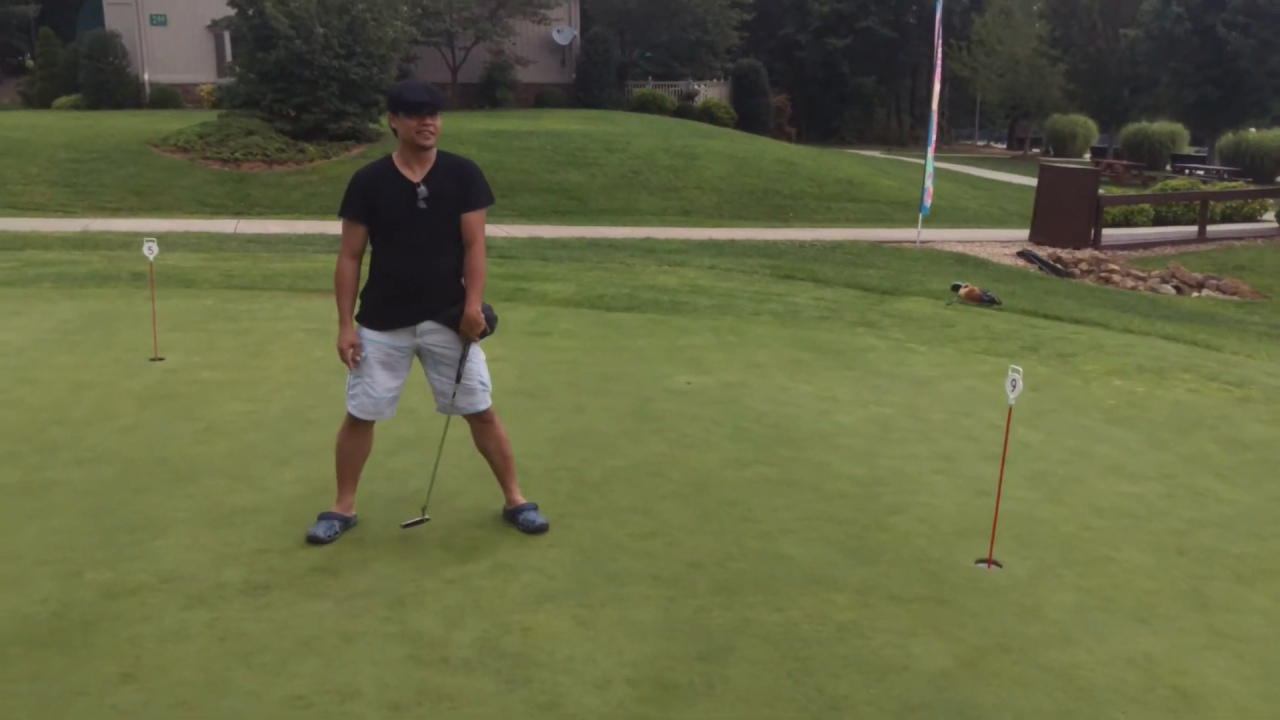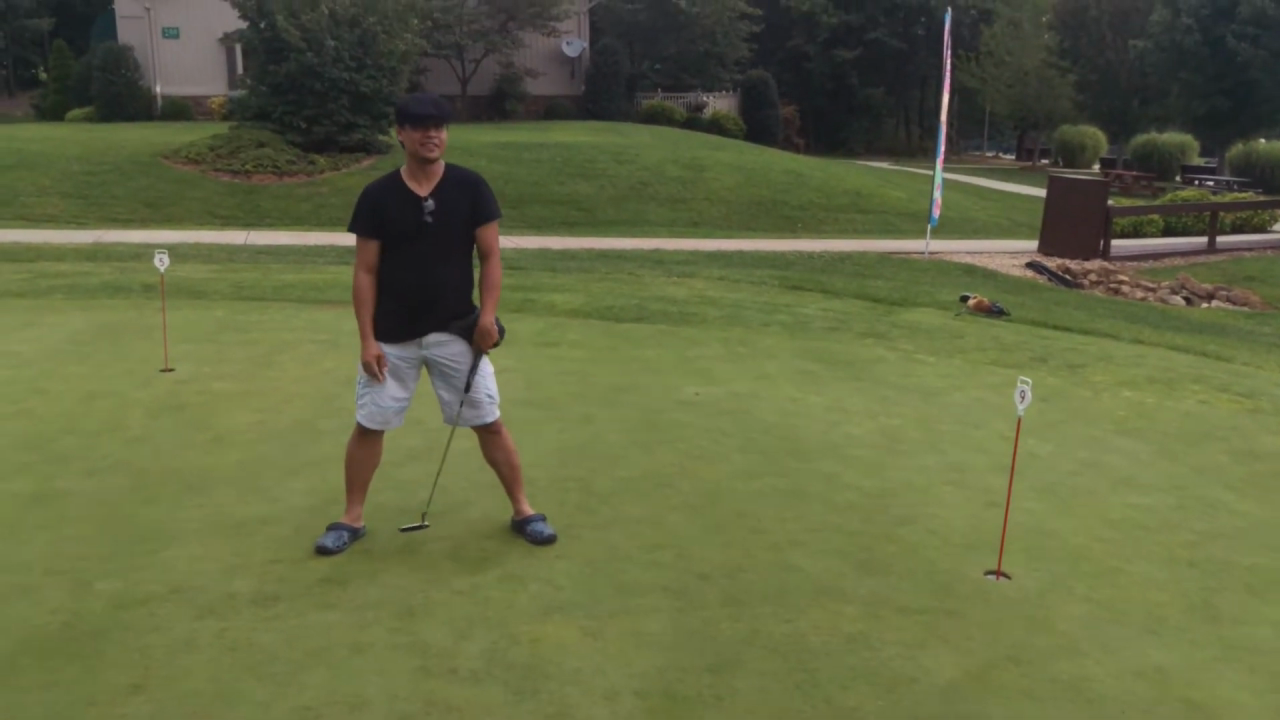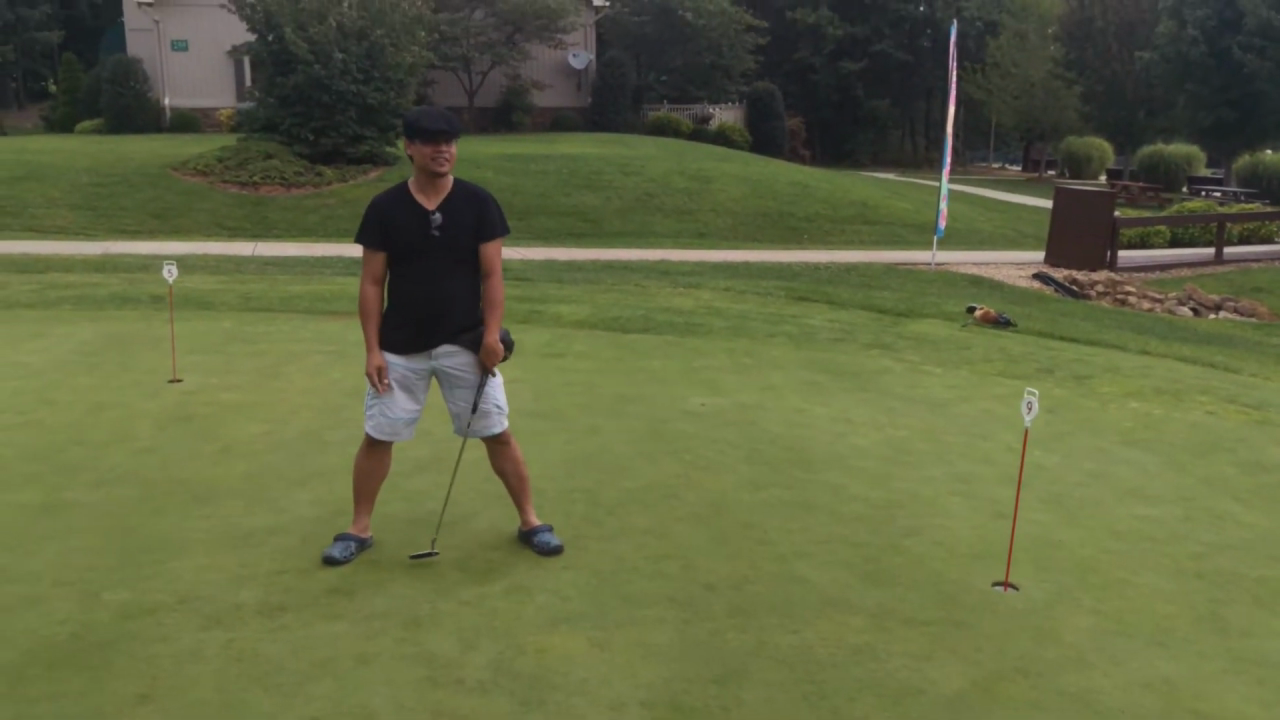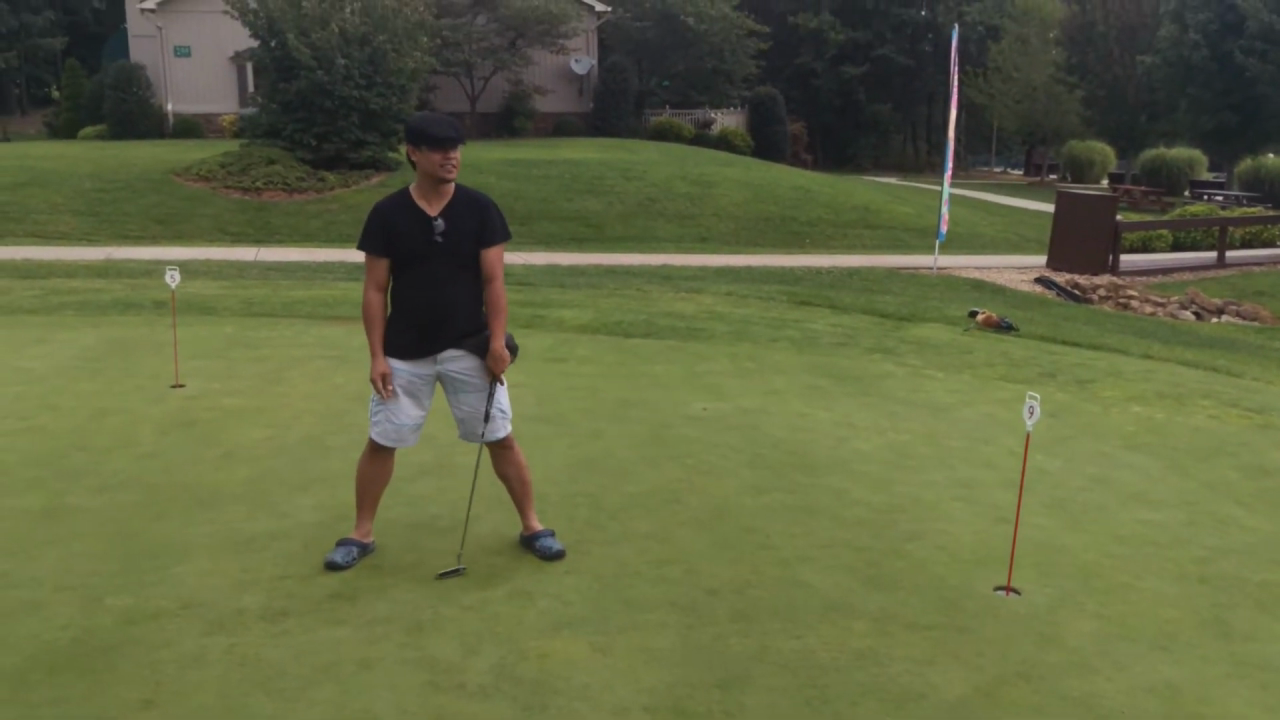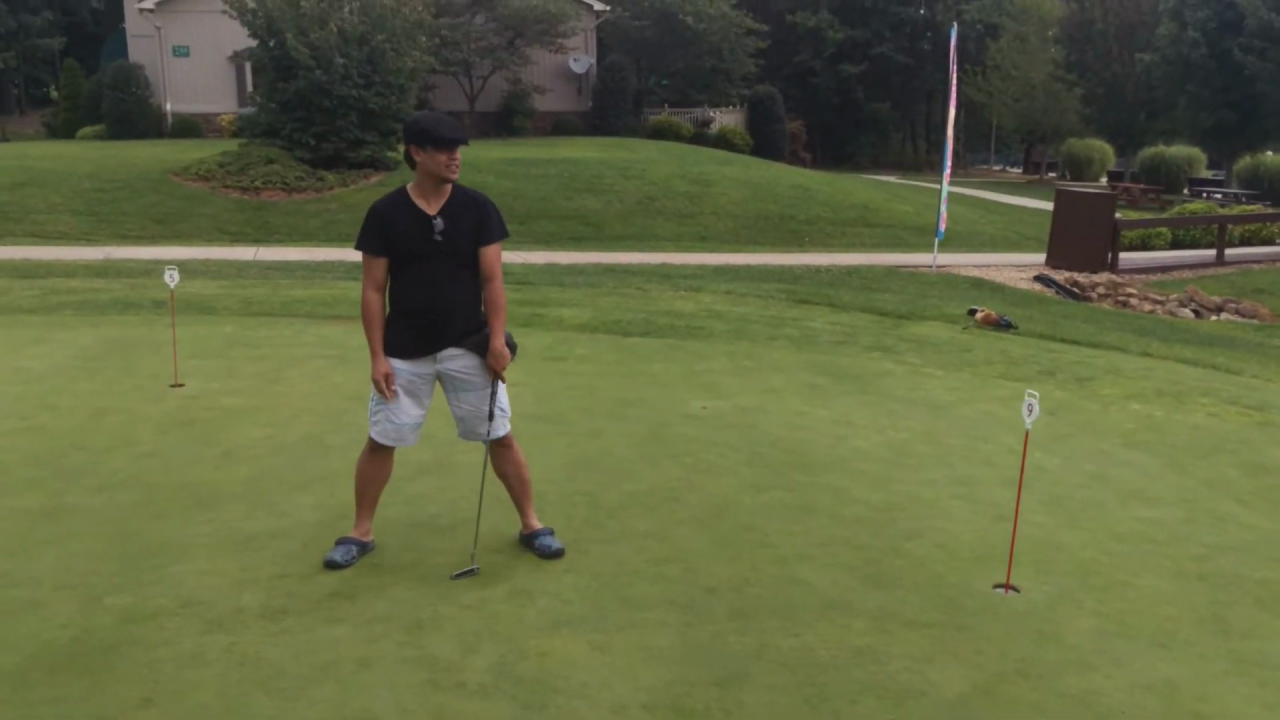
dt=0.2s
person 1, frame 1
left shoulder: (464, 174)
right shoulder: (368, 181)
left elbow: (474, 245)
right elbow: (350, 257)
left wrist: (473, 304)
right wrist: (345, 324)
left hip: (447, 319)
right hip: (381, 325)
left knee: (480, 411)
right knee: (359, 415)
left ankle: (514, 500)
right ankle: (343, 508)
person 1, frame 2
left shoulder: (471, 188)
right shoulder: (377, 196)
left elbow: (490, 257)
right elbow: (365, 272)
left wrist: (488, 316)
right wrist: (368, 338)
left hip: (456, 331)
right hip: (393, 336)
left knee: (488, 423)
right knee: (368, 425)
left ankle: (522, 510)
right ankle: (352, 518)
person 1, frame 3
left shoulder: (478, 203)
right shoulder: (384, 208)
left elbow: (492, 275)
right elbow: (372, 283)
left wrist: (491, 335)
right wrist: (373, 349)
left hip: (465, 343)
right hip: (401, 348)
left knee: (497, 434)
right knee: (377, 436)
left ankle: (529, 521)
right ankle: (359, 529)
person 1, frame 4
left shoulder: (480, 208)
right shoulder: (387, 214)
left elbow: (494, 281)
right elbow: (375, 290)
left wrist: (497, 342)
right wrist: (377, 355)
left hip: (469, 347)
right hip: (405, 353)
left knee: (501, 438)
right knee: (381, 442)
left ankle: (531, 526)
right ankle: (361, 534)
person 1, frame 5
left shoulder: (478, 208)
right shoulder: (385, 213)
left elbow: (492, 279)
right elbow: (374, 290)
left wrist: (497, 340)
right wrist: (378, 356)
left hip: (467, 347)
right hip: (404, 352)
left knee: (500, 436)
right knee: (381, 441)
left ankle: (531, 524)
right ankle: (360, 533)
